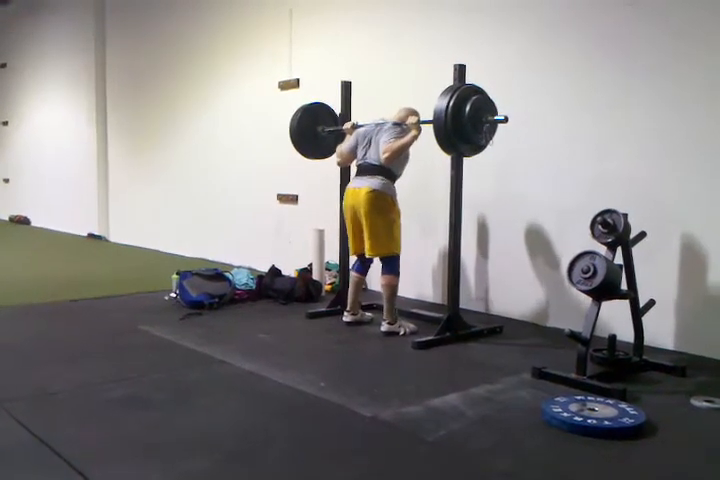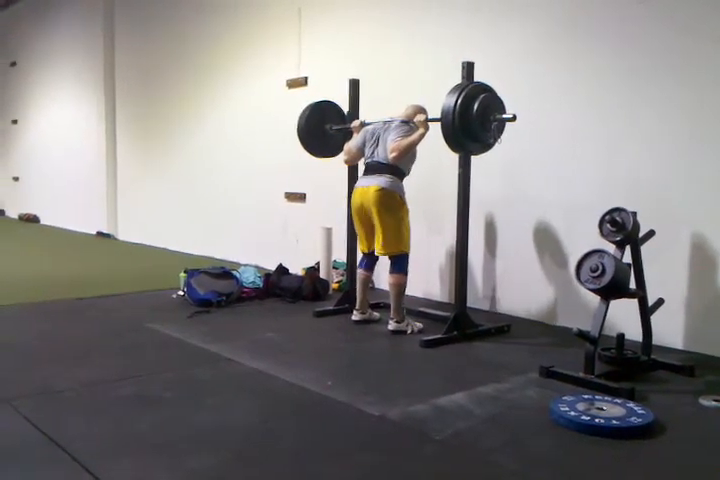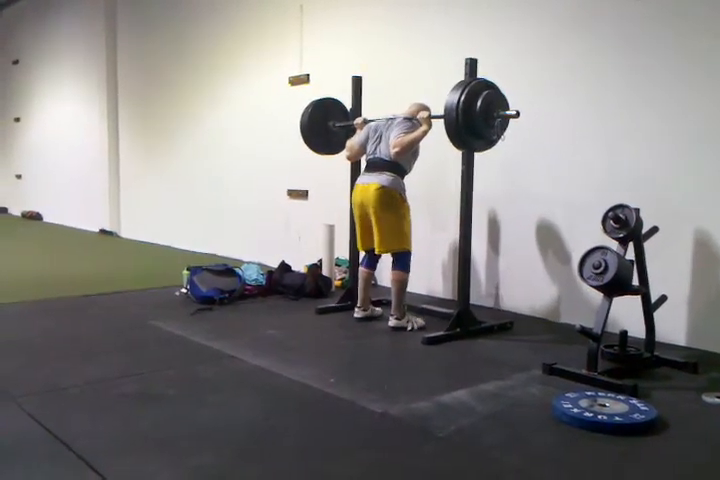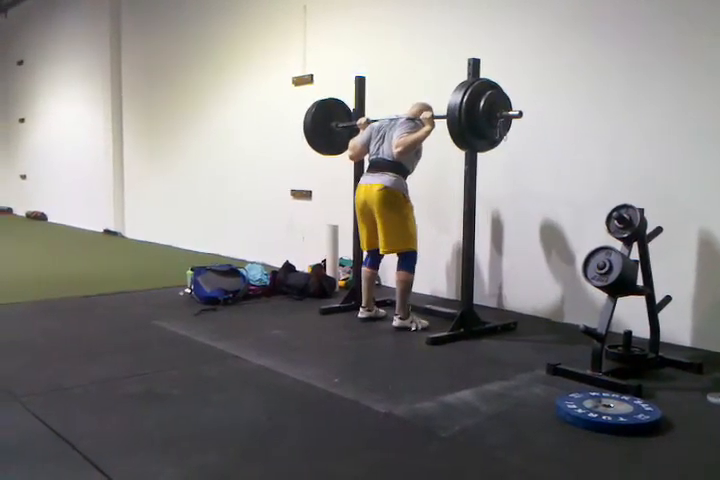
dt=0.5s
person 1, frame 1
left shoulder: (365, 130)
right shoulder: (396, 130)
left elbow: (341, 159)
right elbow: (387, 155)
left wrist: (349, 135)
right wrist: (414, 134)
left hip: (352, 193)
right hip: (376, 194)
left knee: (363, 256)
right knee: (390, 258)
left ankle: (352, 311)
right ankle: (390, 321)
person 1, frame 2
left shoulder: (372, 128)
right shoulder: (404, 128)
left elbow: (348, 157)
right elbow: (394, 154)
left wrist: (356, 134)
right wrist: (421, 131)
left hip: (360, 191)
right hip: (384, 192)
left knee: (369, 253)
right knee: (398, 256)
left ankle: (361, 310)
right ankle: (397, 319)
person 1, frame 3
left shoulder: (375, 125)
right shoulder: (406, 125)
left elbow: (350, 154)
right elbow: (397, 149)
left wrist: (359, 130)
right wrist: (425, 128)
left hip: (361, 189)
right hip: (385, 190)
left knee: (371, 251)
right knee: (401, 254)
left ankle: (362, 307)
right ankle: (398, 316)
person 1, frame 4
left shoulder: (377, 125)
right shoulder: (409, 125)
left elbow: (353, 153)
right elbow: (400, 149)
left wrist: (362, 130)
right wrist: (427, 128)
left hip: (364, 189)
right hip: (388, 191)
left knee: (373, 251)
right knee: (407, 254)
left ankle: (367, 307)
right ankle: (402, 316)
